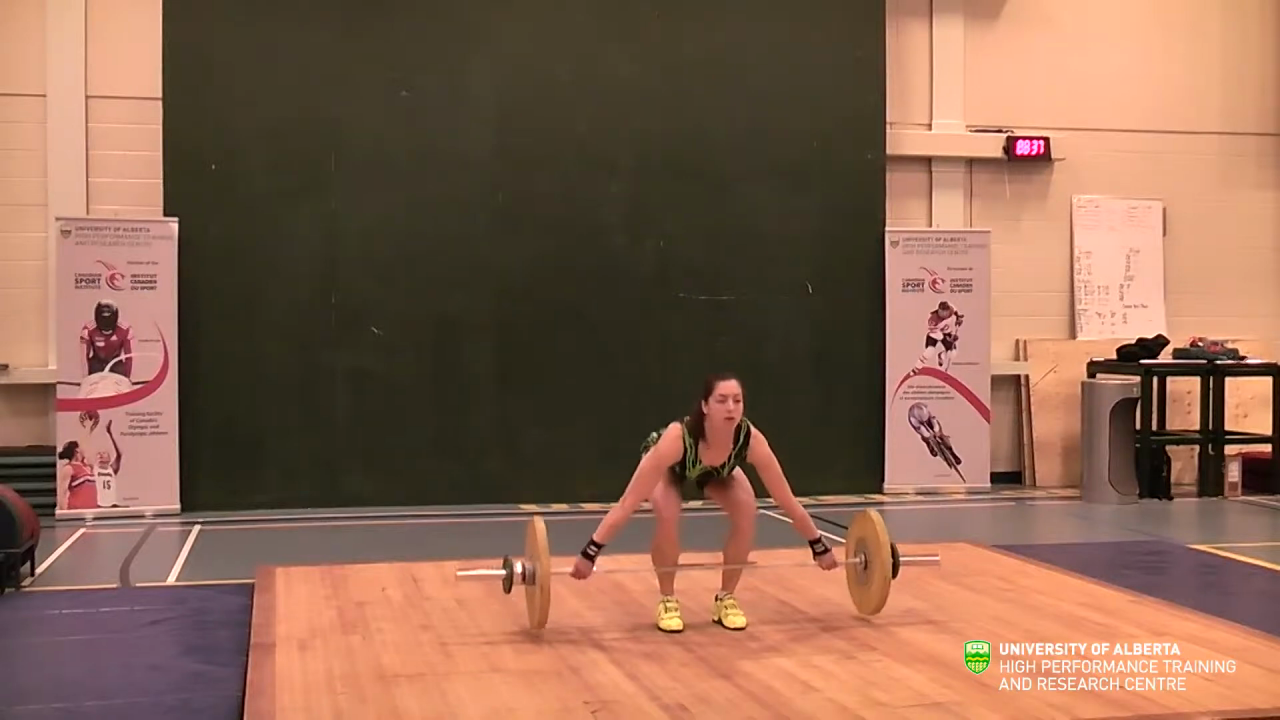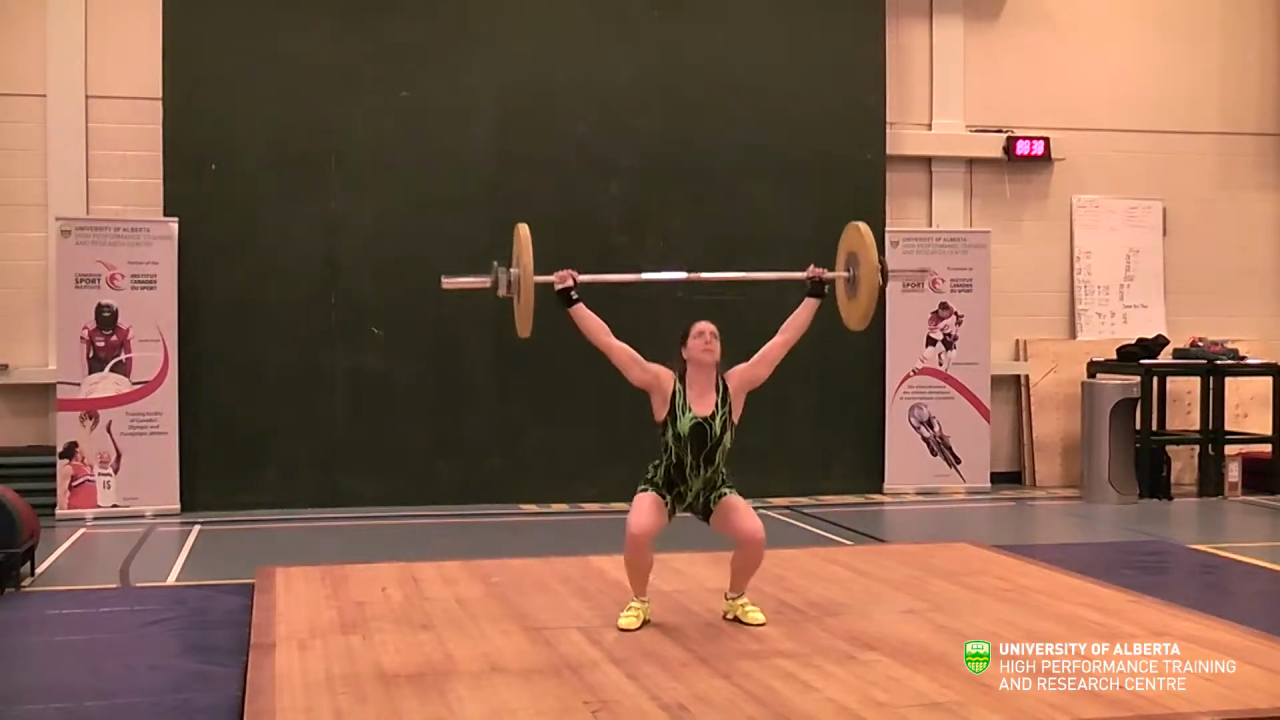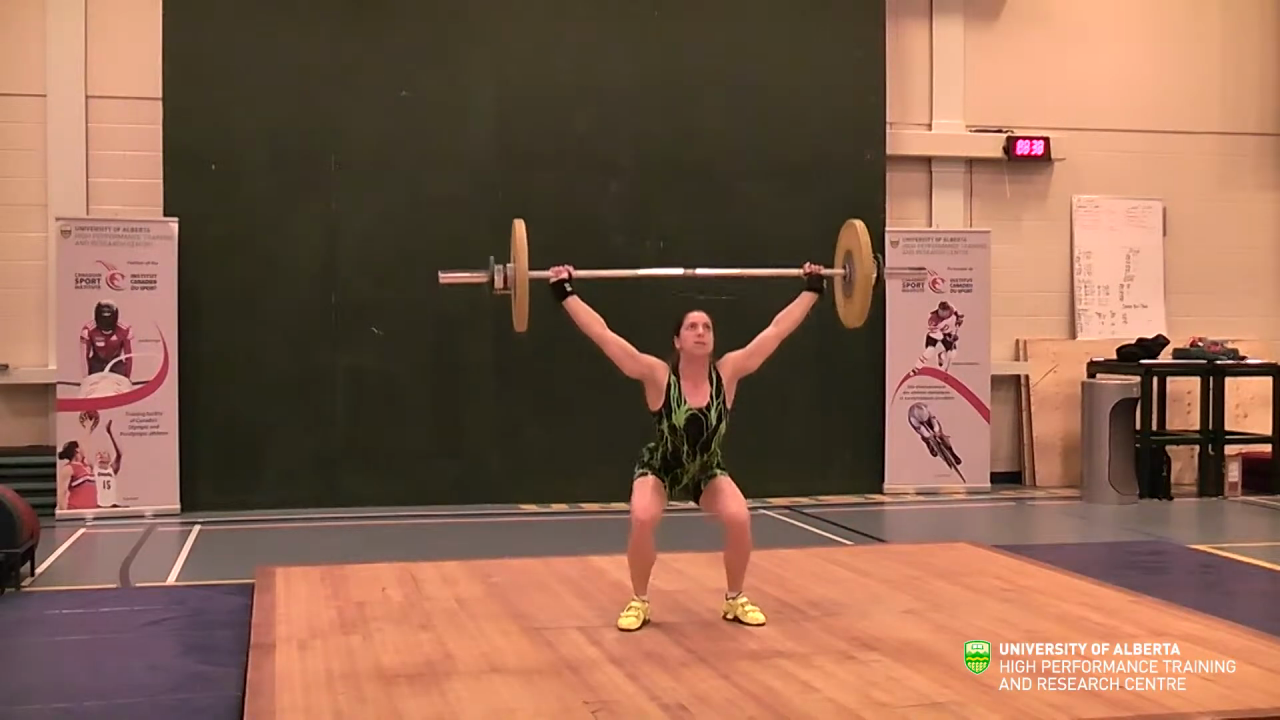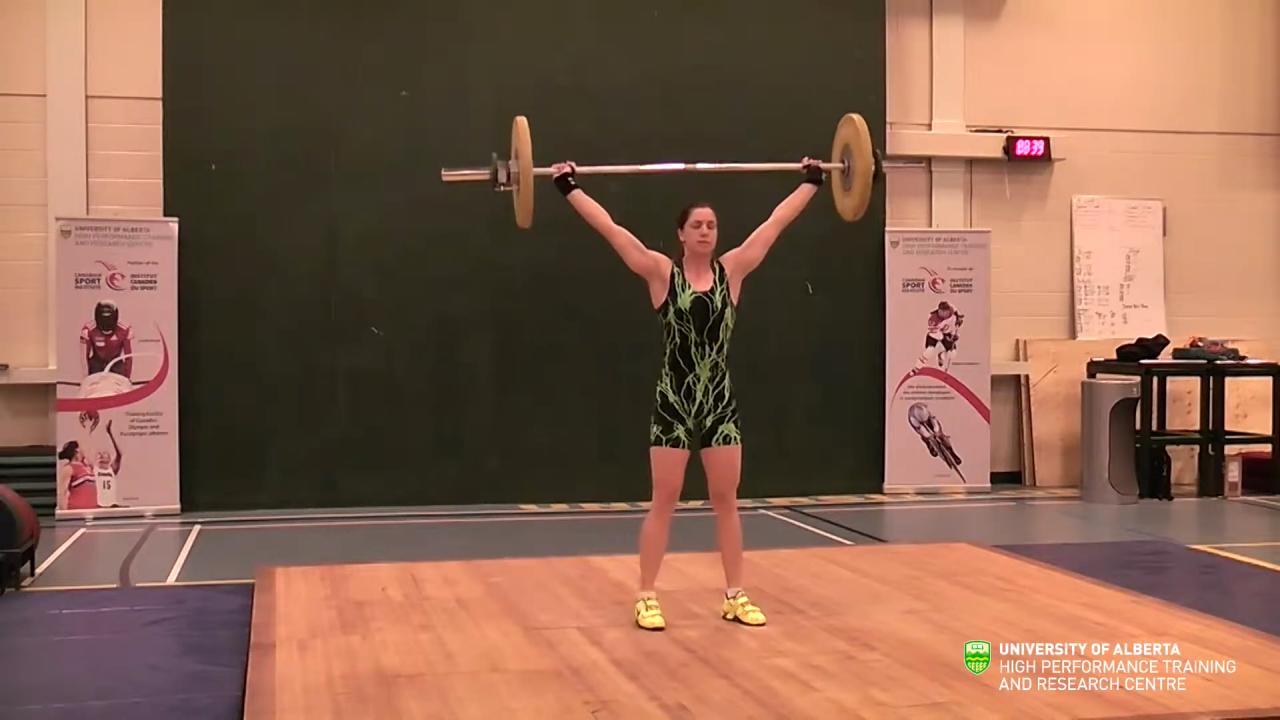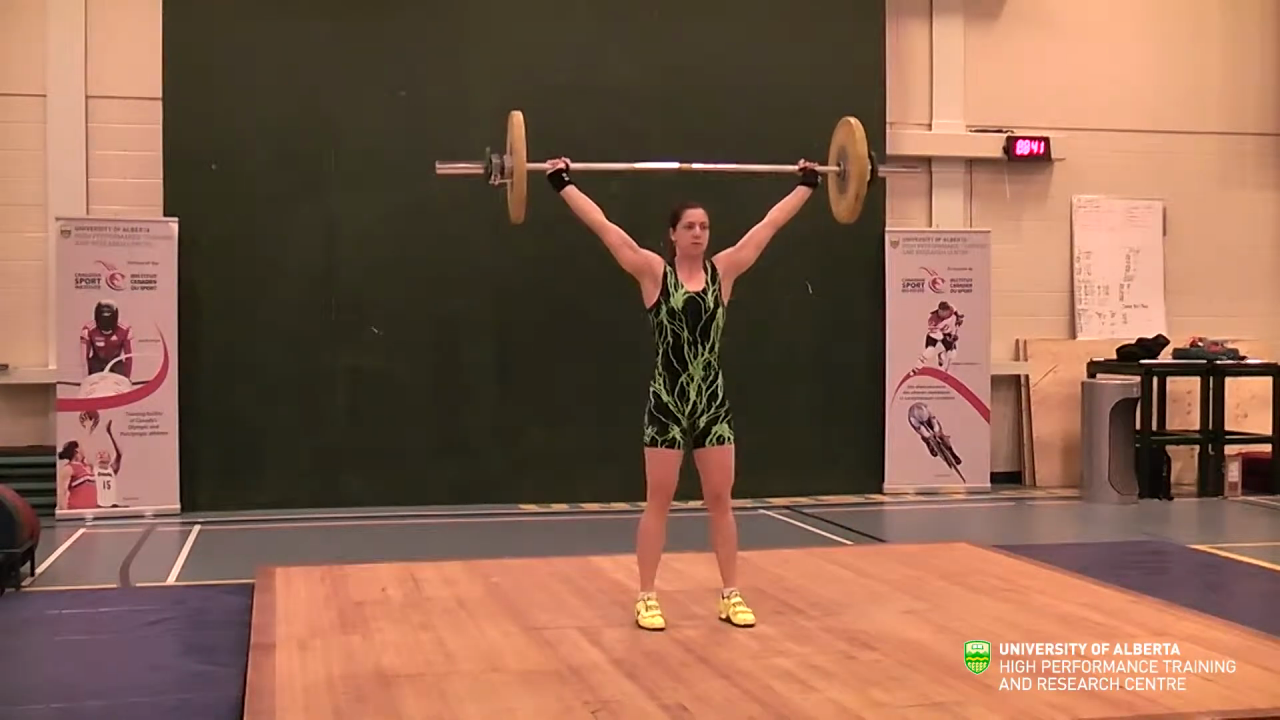
dt=1s
person 1, frame 1
left shoulder: (752, 441)
right shoulder: (677, 439)
left elbow: (787, 501)
right elbow: (628, 502)
left wrist: (819, 547)
right wrist: (589, 553)
left hip: (719, 473)
right hip: (670, 467)
left knee: (746, 510)
right knee: (667, 515)
left ankle: (726, 598)
right ankle: (667, 600)
person 1, frame 2
left shoulder: (734, 385)
right shoulder: (663, 384)
left elbow: (783, 340)
right elbow: (606, 341)
left wrist: (814, 294)
right wrist: (571, 297)
left hip: (713, 488)
right hip: (664, 486)
left knee: (753, 535)
right knee: (637, 533)
left ankle: (735, 599)
right ankle: (639, 602)
person 1, frame 3
left shoulder: (727, 373)
right shoulder: (657, 376)
left elbow: (776, 330)
right elbow: (602, 334)
left wrist: (812, 289)
right wrist: (565, 292)
left hip: (708, 469)
right hip: (659, 467)
left knee: (739, 521)
right knee: (642, 520)
left ankle: (735, 599)
right ankle: (639, 601)
person 1, frame 4
left shoulder: (731, 270)
right shoulder: (661, 271)
left elbow: (776, 221)
right elbow: (609, 228)
left wrist: (811, 182)
right wrist: (569, 187)
left hip: (719, 399)
right hip: (673, 399)
left knee: (726, 500)
right knee: (664, 501)
left ankle: (735, 596)
right ankle: (646, 598)
person 1, frame 5
left shoulder: (722, 271)
right shoulder: (653, 271)
left elbow: (770, 224)
right elbow: (602, 226)
left wrist: (806, 185)
right wrist: (563, 182)
left hip: (712, 399)
right hip: (667, 399)
left knee: (720, 501)
right knee: (659, 502)
left ankle: (731, 595)
right ankle: (646, 598)
